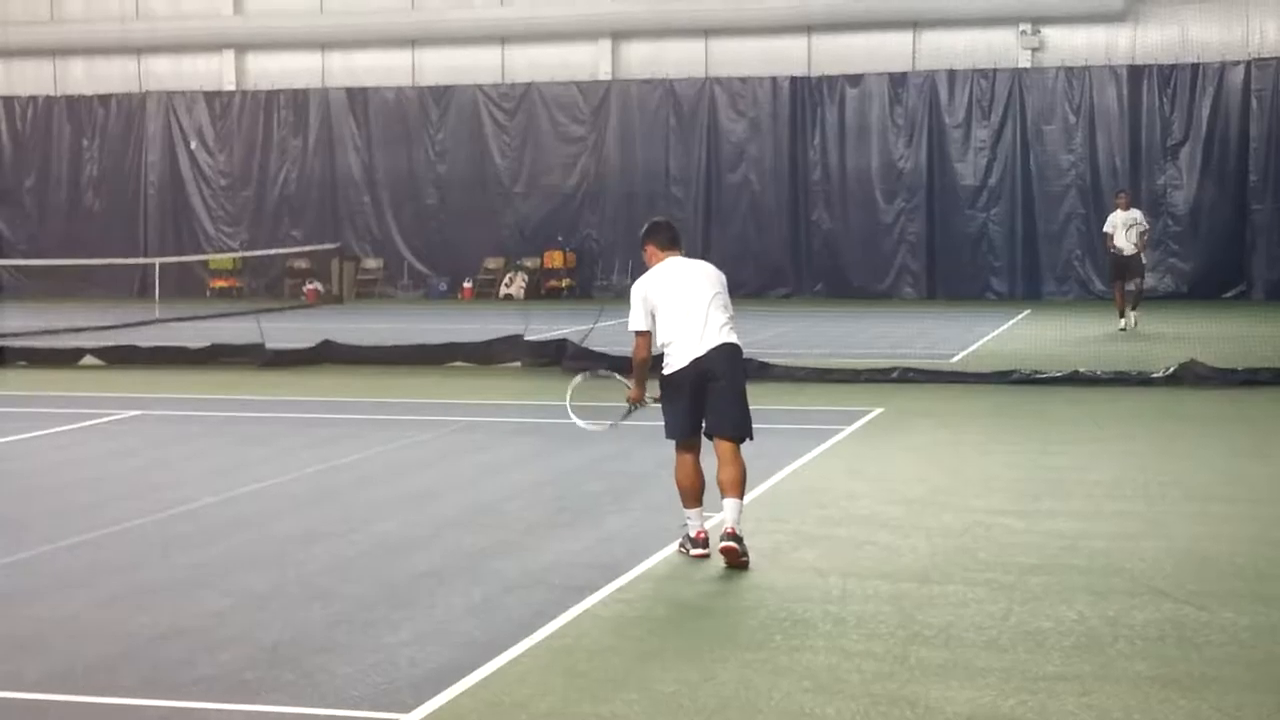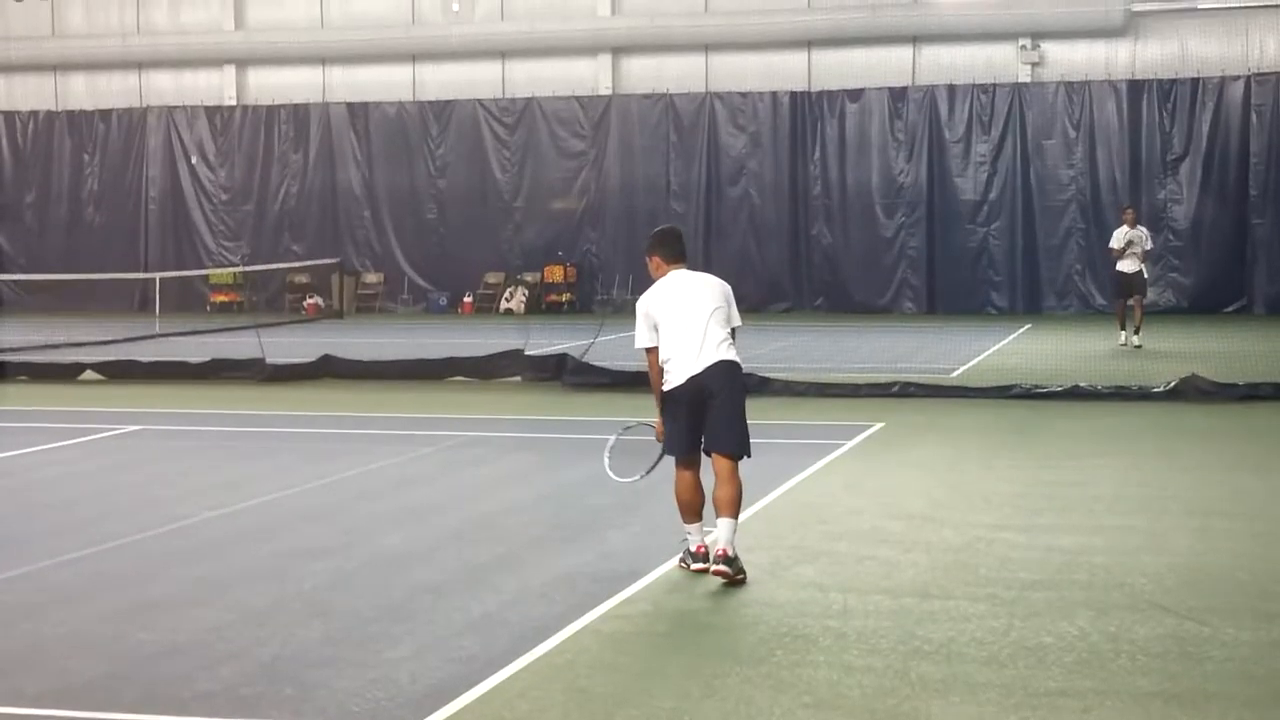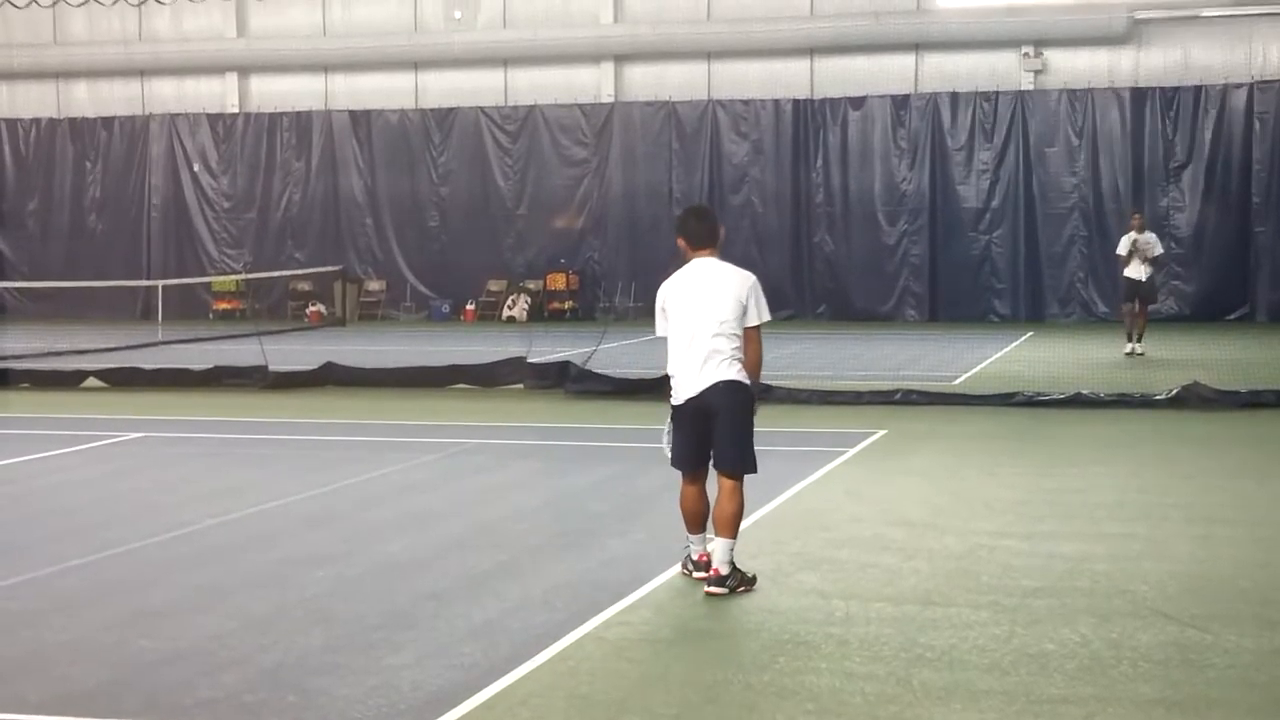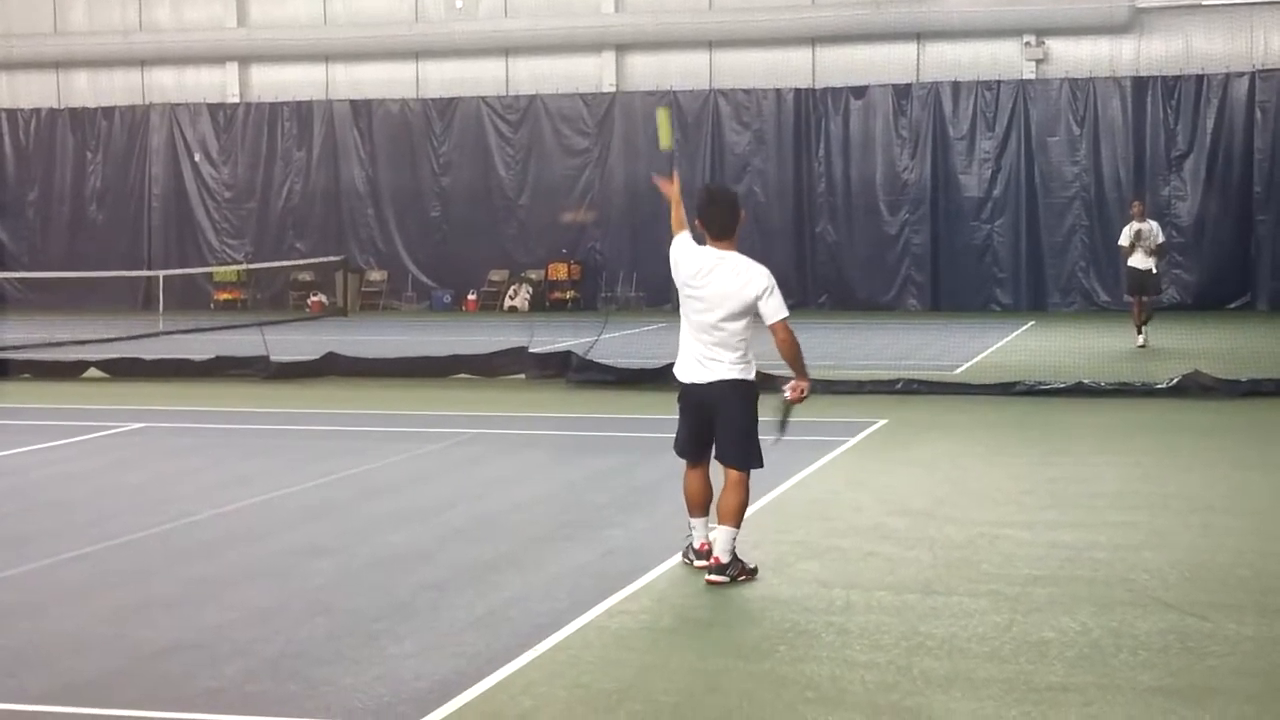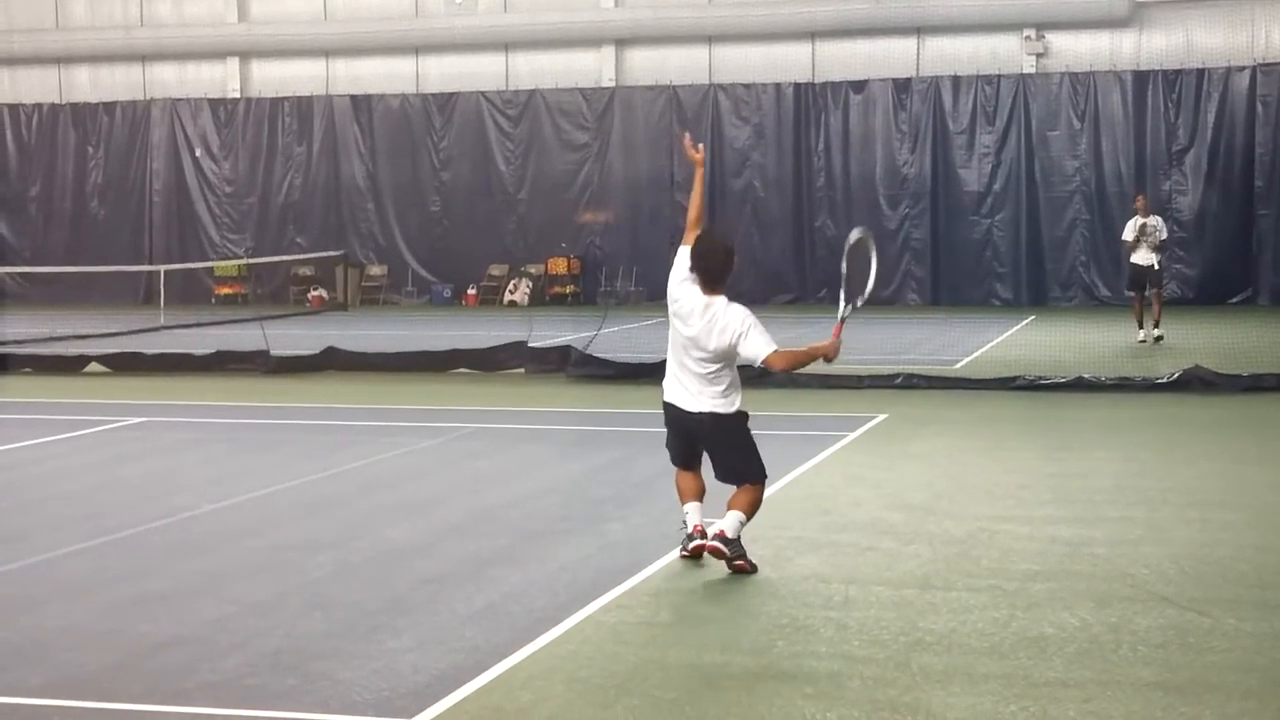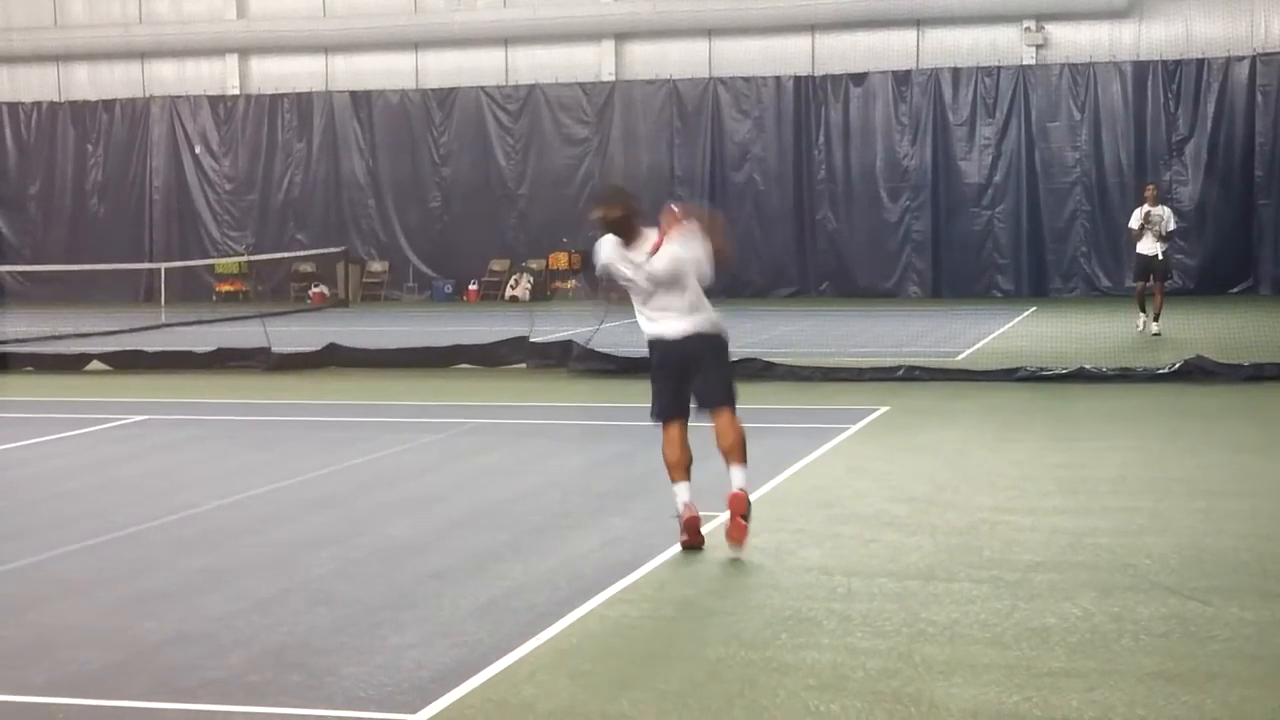
dt=0.4s
person 1, frame 1
left shoulder: (644, 284)
right shoulder: (711, 271)
left elbow: (643, 351)
left wrist: (638, 387)
left hip: (681, 364)
right hip: (724, 354)
left knee: (686, 449)
right knee: (728, 447)
left ankle: (696, 532)
right ankle: (731, 529)
person 1, frame 2
left shoulder: (649, 299)
right shoulder: (718, 285)
left elbow: (655, 365)
left wrist: (662, 413)
left hip: (679, 382)
right hip: (723, 372)
left knee: (686, 466)
right knee: (725, 465)
left ankle: (696, 548)
right ankle: (724, 550)
person 1, frame 3
left shoulder: (669, 288)
right shoulder: (743, 279)
right elbow: (752, 346)
right wrist: (750, 388)
left hip: (685, 392)
right hip: (729, 387)
left knee: (692, 478)
right knee: (730, 480)
left ankle: (698, 556)
right ankle: (721, 569)
person 1, frame 4
left shoulder: (685, 259)
right shoulder: (756, 276)
left elbow: (680, 231)
right elbow: (782, 334)
left wrist: (674, 198)
right wrist: (799, 376)
left hip: (691, 382)
right hip: (734, 386)
left knee: (696, 465)
right knee: (736, 473)
left ankle: (700, 544)
right ankle: (722, 557)
person 1, frame 5
left shoulder: (678, 289)
right shoulder: (736, 319)
left elbow: (692, 227)
right elbow: (778, 361)
left wrist: (698, 170)
right wrist: (822, 349)
left hip: (676, 407)
right hip: (720, 415)
left knee: (686, 468)
right knee: (751, 485)
left ankle: (694, 526)
right ankle: (727, 533)
person 1, frame 6
left shoulder: (608, 250)
right shoulder: (672, 253)
right elbow: (717, 254)
right wrist: (701, 224)
left hip: (662, 345)
right hip: (704, 339)
left knee: (673, 428)
right knee: (724, 415)
left ankle: (688, 513)
right ankle: (738, 492)
